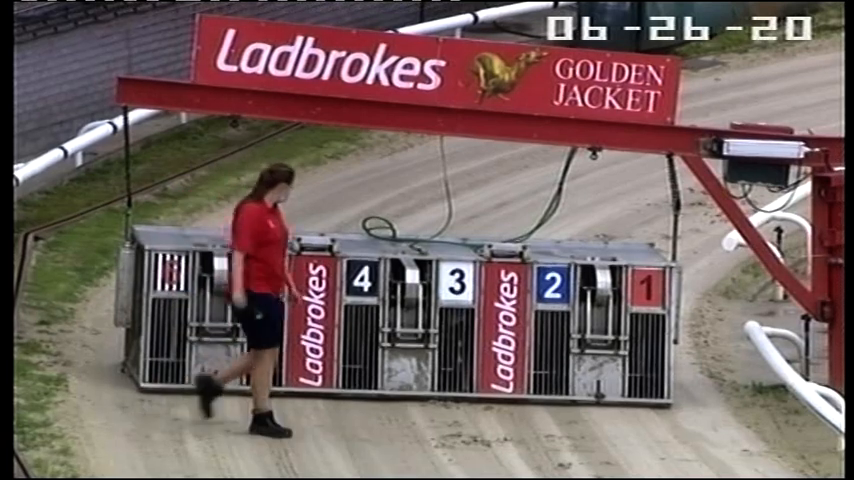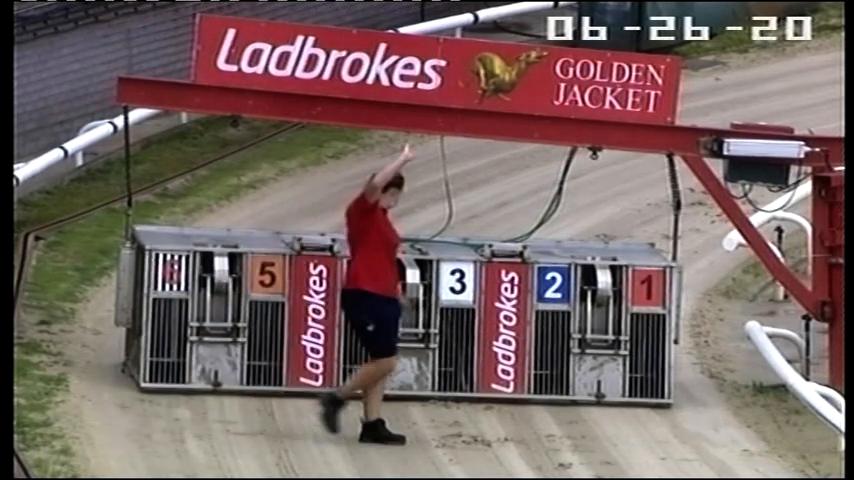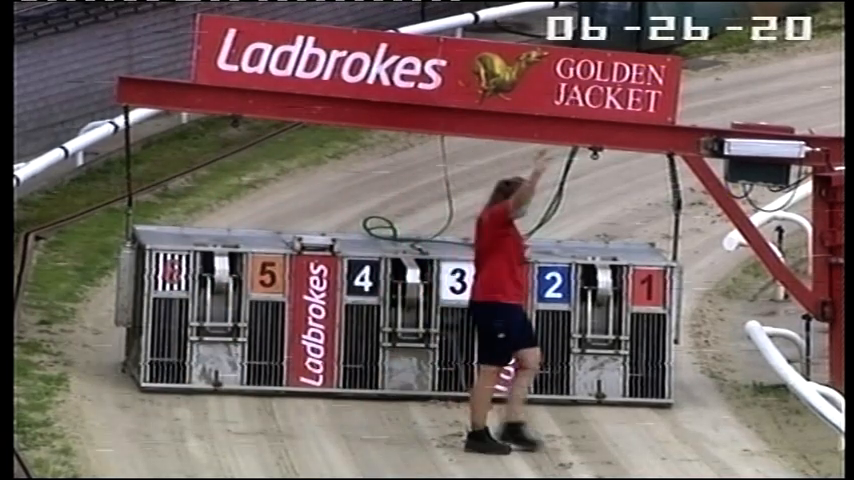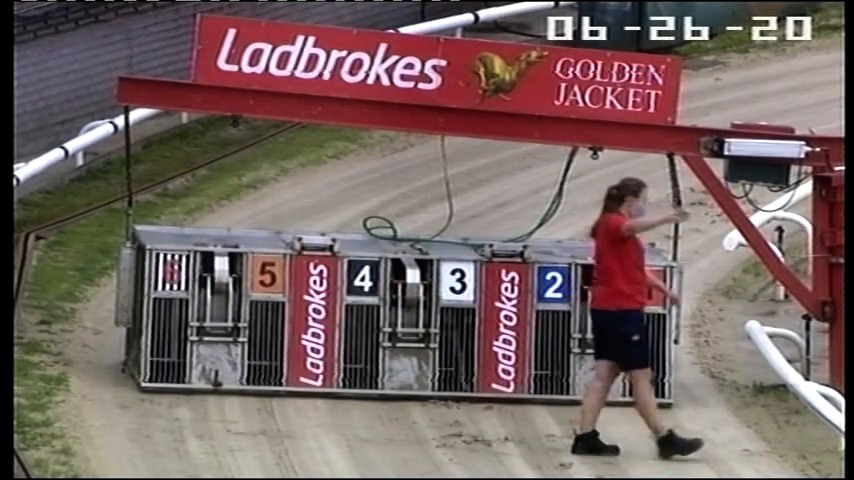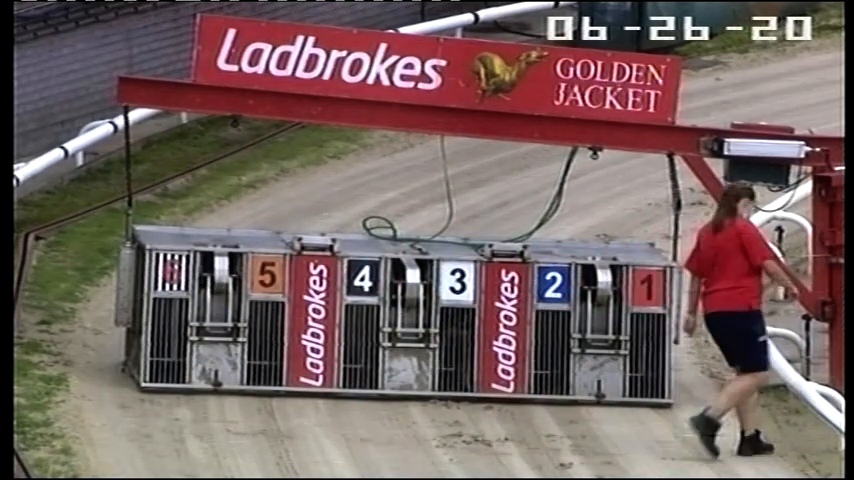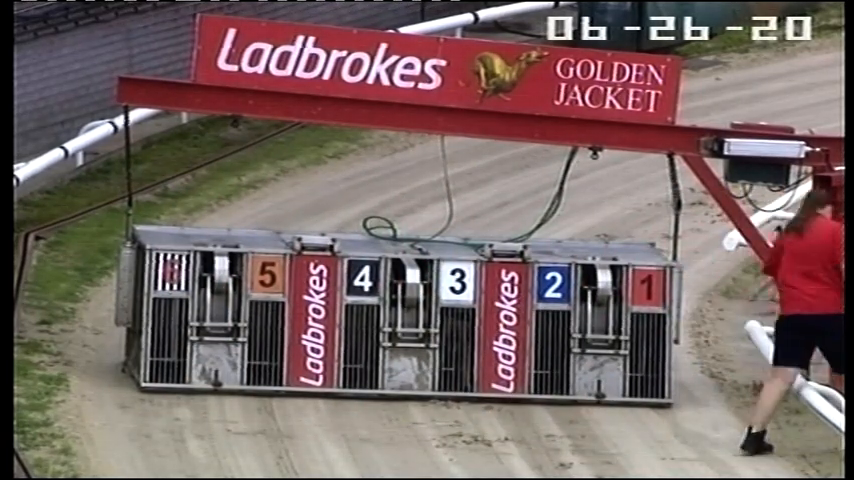
dt=0.7s
person 1, frame 1
left shoulder: (274, 212)
right shoulder: (251, 212)
right elbow: (238, 253)
left wrist: (290, 285)
right wrist: (237, 289)
left hip: (270, 293)
right hip: (253, 293)
left knee: (262, 354)
right knee: (267, 354)
left ankle: (211, 384)
right ankle: (262, 418)
person 1, frame 2
left shoulder: (381, 217)
right shoulder: (363, 210)
right elbow: (377, 184)
left wrist: (397, 290)
right wrist: (402, 159)
left hip: (381, 298)
right hip: (363, 296)
left knee: (380, 363)
right knee: (386, 362)
left ankle: (373, 425)
right ankle: (336, 398)
person 1, frame 3
left shoulder: (503, 225)
right shoulder: (495, 217)
right elbow: (519, 199)
right wrist: (535, 175)
left hip: (507, 304)
right hip: (494, 304)
left knee: (530, 362)
right knee: (491, 370)
left ankle: (513, 426)
right ankle: (477, 435)
person 1, frame 4
left shoulder: (620, 228)
right shoulder: (610, 224)
left elbow: (637, 269)
right elbow: (636, 226)
left wrist: (664, 289)
right wrist: (667, 219)
left hip: (609, 311)
right hip: (621, 312)
left knee: (604, 375)
right knee: (641, 376)
left ankle: (585, 437)
right ankle: (665, 439)
person 1, frame 5
left shoulder: (706, 232)
right shoulder: (744, 229)
left elbow: (695, 276)
right elbow: (769, 265)
left wrist: (691, 313)
right wrist: (791, 286)
left hip: (716, 311)
right hip: (741, 311)
left knee: (746, 374)
right knee: (755, 375)
left ankle: (750, 438)
right ankle: (708, 419)
person 1, frame 6
left shoulder: (786, 235)
right shoulder: (835, 230)
left elbow: (773, 272)
right elbow: (843, 269)
left hip: (794, 315)
right hip: (831, 313)
left knee: (781, 377)
right knee: (842, 376)
left ankle: (754, 436)
